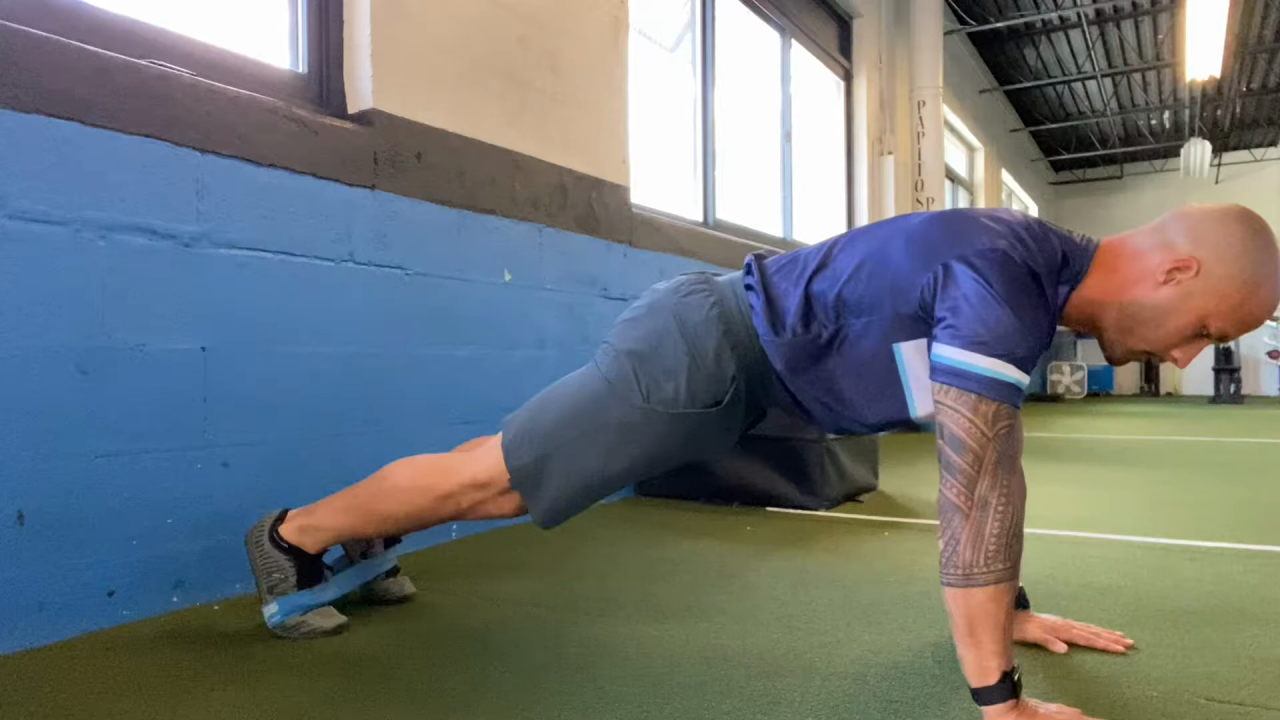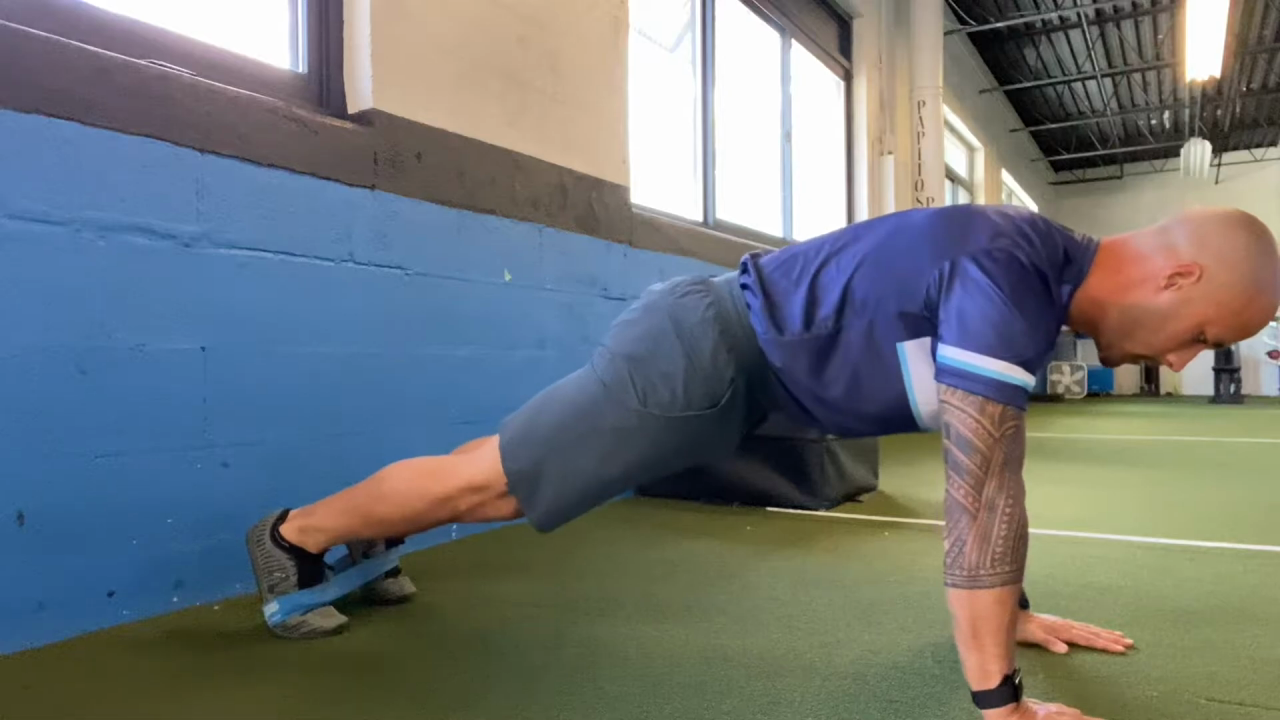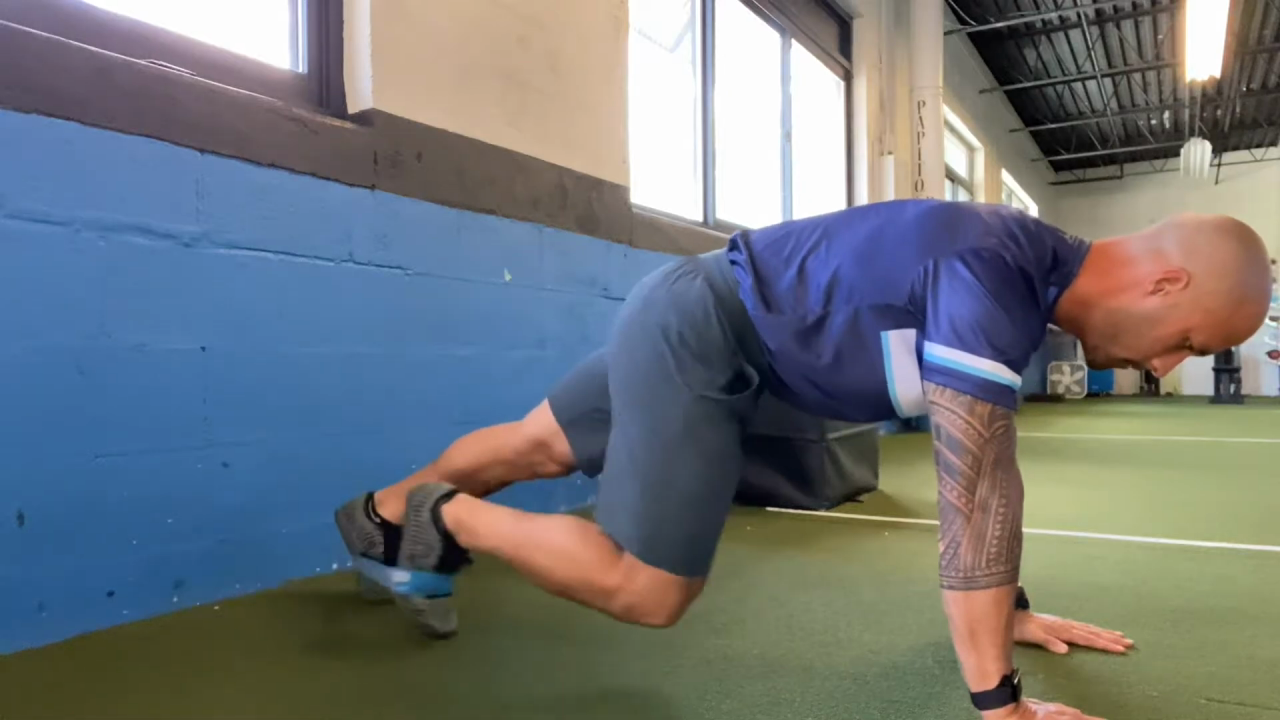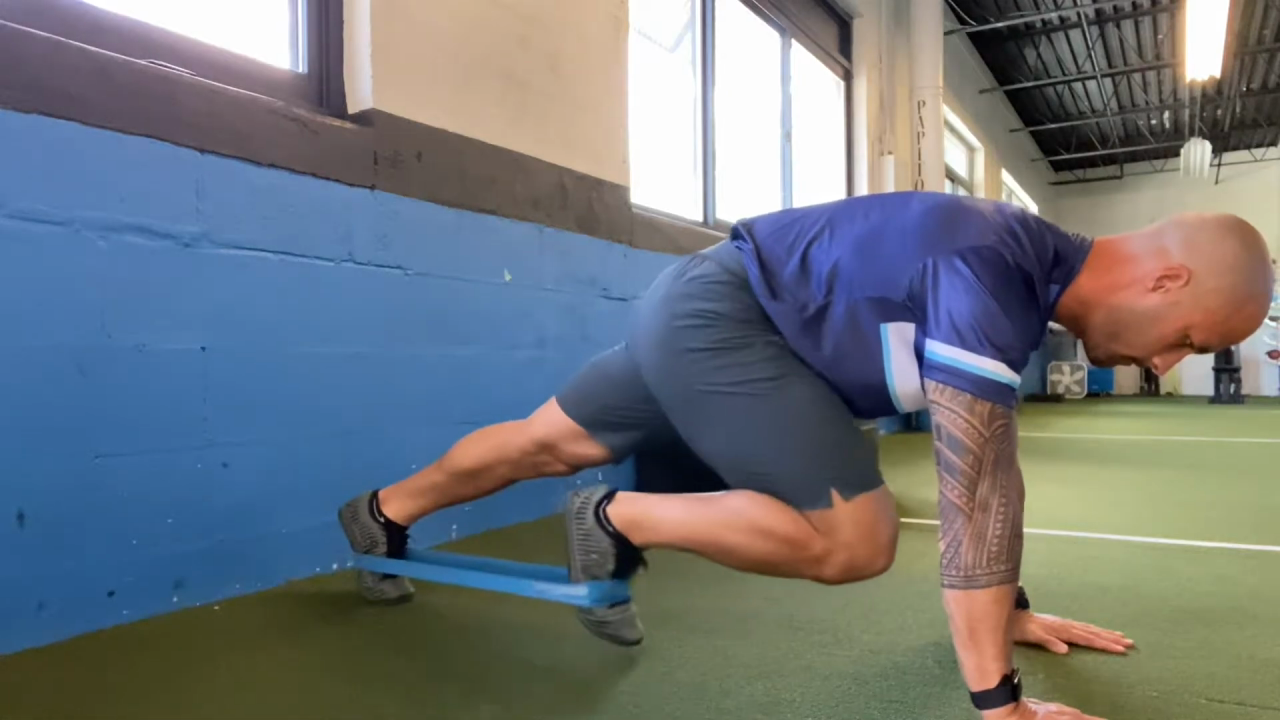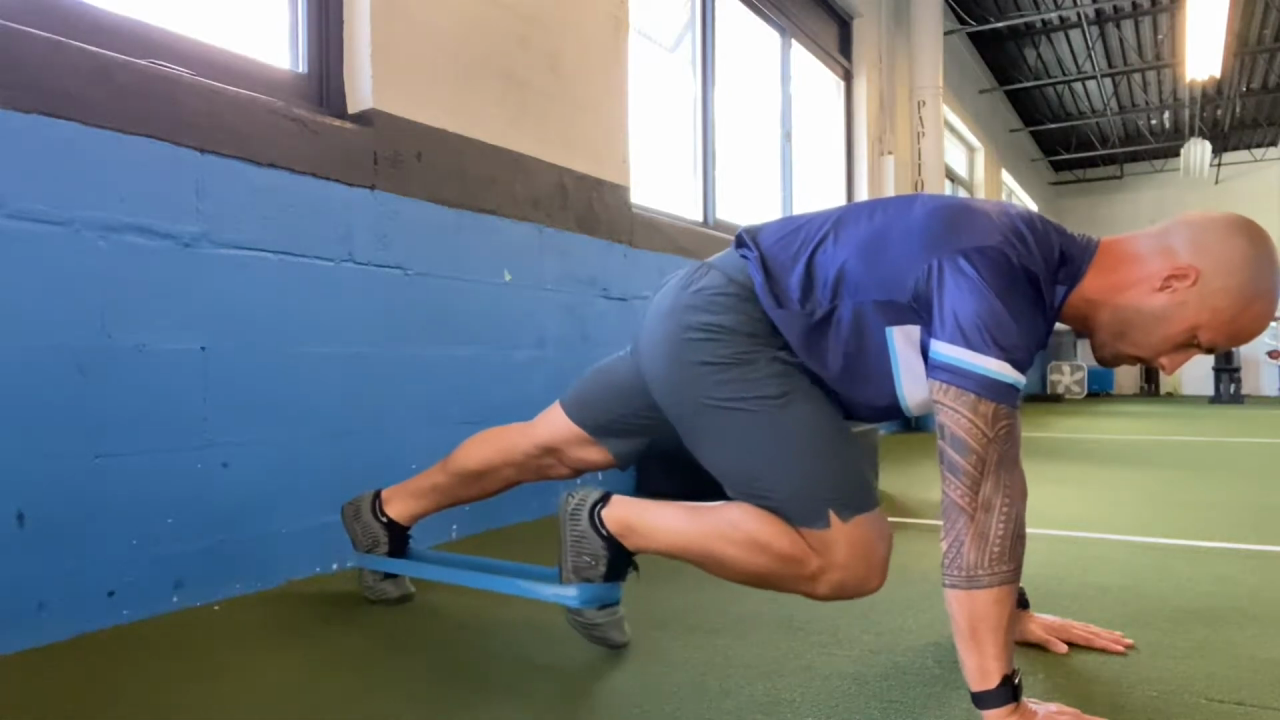
dt=0.5s
person 1, frame 1
left shoulder: (1033, 275)
right shoulder: (1004, 280)
left elbow: (990, 468)
right elbow: (973, 493)
left wrist: (1010, 611)
left hip: (716, 347)
right hip: (701, 354)
left knee: (509, 459)
right knee: (494, 481)
left ankle: (364, 536)
right ankle: (291, 538)
person 1, frame 2
left shoulder: (1035, 274)
right shoulder: (1011, 277)
left elbow: (989, 476)
right elbow: (981, 495)
left wrist: (1011, 613)
left hip: (713, 341)
right hip: (702, 358)
left knee: (516, 458)
right knee: (488, 485)
left ankle: (367, 535)
right ankle: (292, 538)
person 1, frame 3
left shoulder: (1029, 274)
right shoulder: (993, 278)
left elbow: (990, 467)
right elbow: (974, 492)
left wrist: (1009, 609)
left hip: (697, 322)
right hip: (698, 329)
left knee: (541, 448)
right knee: (648, 590)
left ankle: (378, 516)
right ankle: (447, 520)
person 1, frame 4
left shoulder: (1028, 271)
right shoulder: (992, 274)
left elbow: (992, 465)
right elbow: (974, 490)
left wrist: (1009, 608)
left hip: (698, 314)
right hip: (713, 315)
left knee: (548, 443)
right knee: (855, 538)
left ankle: (383, 516)
right ankle: (625, 521)
person 1, frame 5
left shoulder: (1038, 272)
right shoulder: (998, 274)
left elbow: (996, 465)
right elbow: (978, 491)
left wrist: (1011, 609)
left hip: (709, 323)
right hip: (722, 328)
left knee: (552, 446)
right knee: (849, 558)
left ankle: (384, 514)
right ankle: (613, 524)
